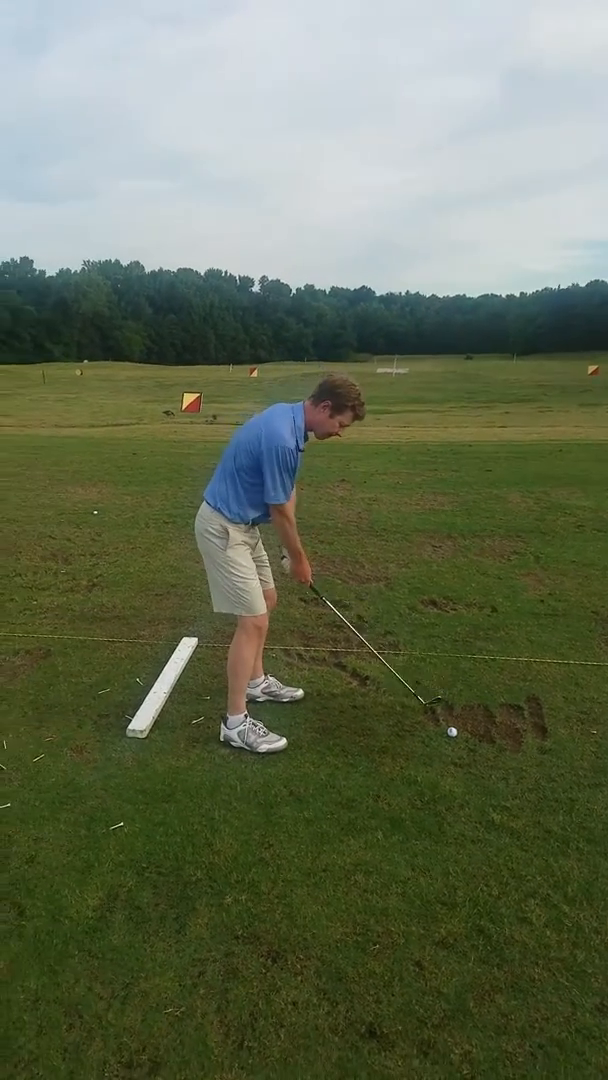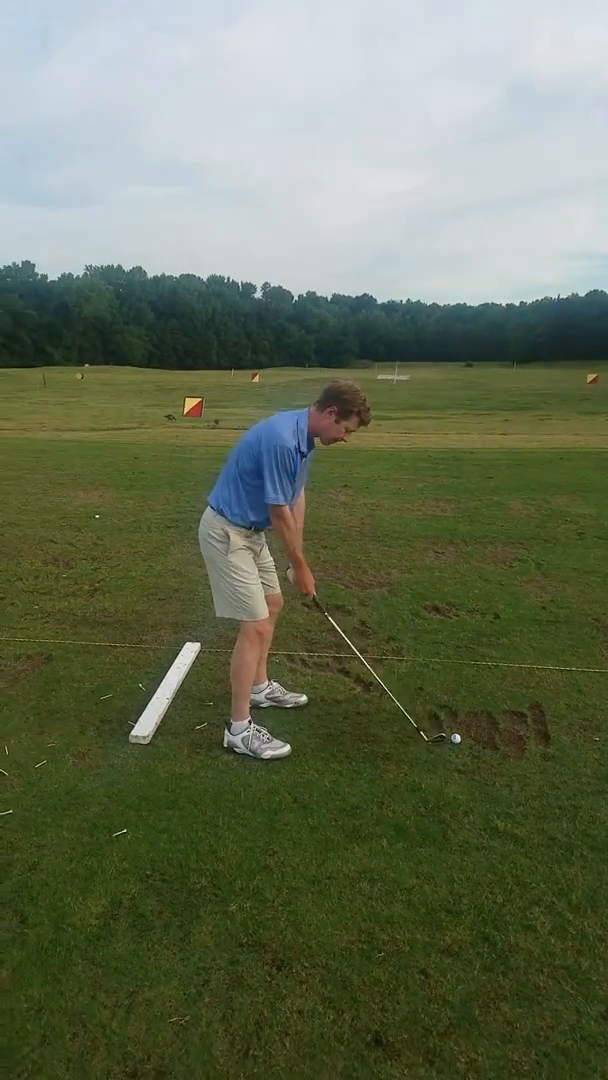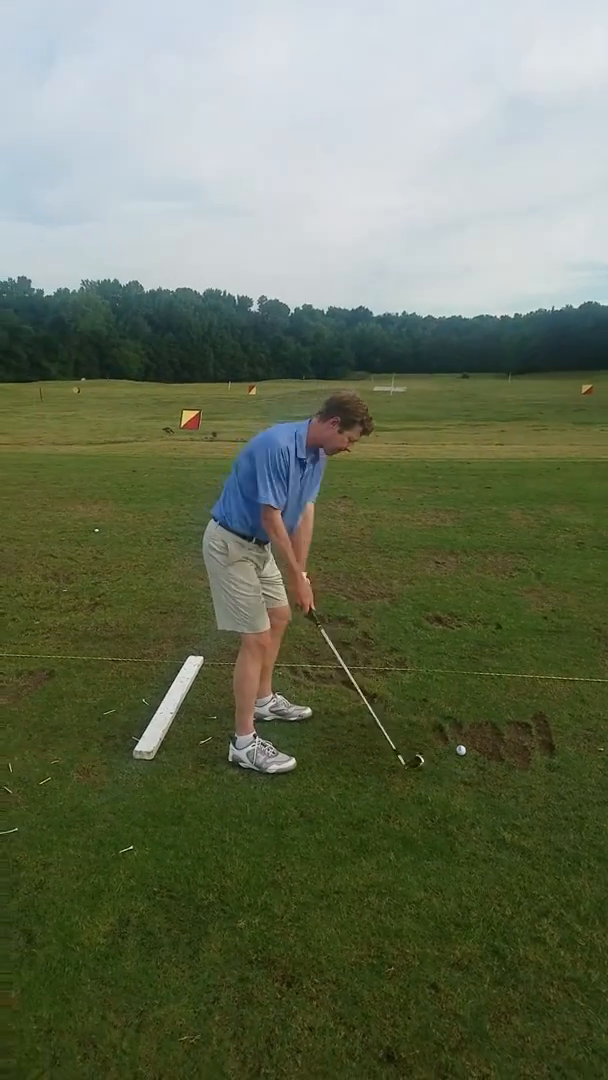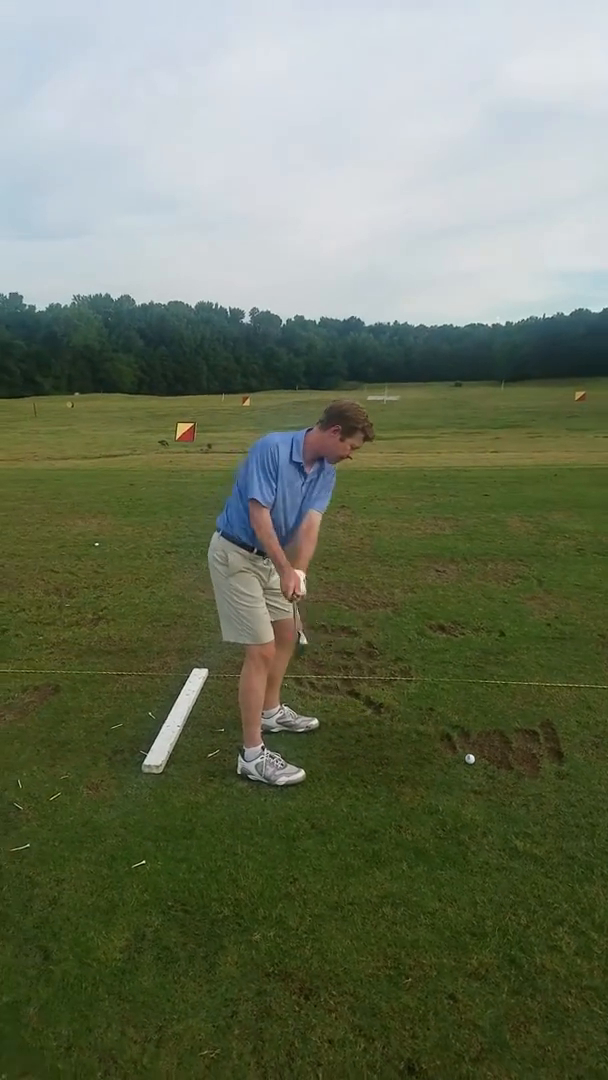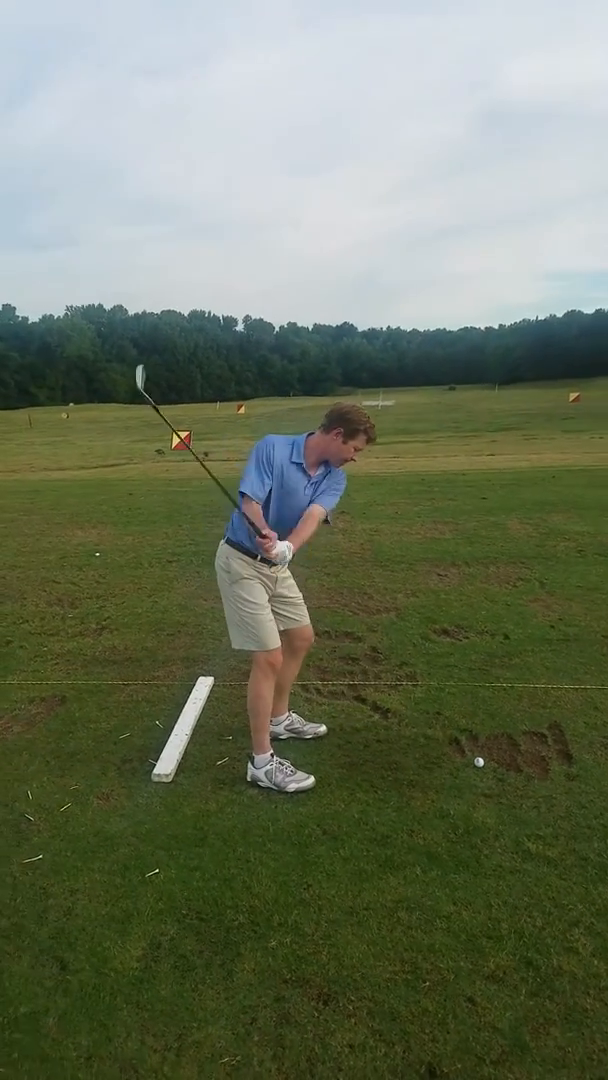
dt=0.1s
person 1, frame 1
left shoulder: (288, 416)
right shoulder: (281, 439)
left elbow: (288, 494)
right elbow: (280, 510)
left wrist: (292, 550)
right wrist: (299, 559)
left hip: (242, 523)
right hip: (223, 527)
left knee: (265, 601)
right knee: (253, 620)
left ankle: (255, 681)
right ankle: (235, 722)
person 1, frame 2
left shoulder: (305, 438)
right shoulder: (280, 438)
left elbow: (295, 498)
right elbow: (278, 511)
left wrist: (298, 558)
right wrist: (300, 566)
left hip: (251, 530)
right hip: (226, 532)
left knee: (271, 604)
right knee: (255, 625)
left ankle: (259, 686)
right ankle: (239, 728)
person 1, frame 3
left shoulder: (315, 455)
right shoulder: (277, 445)
left elbow: (305, 513)
right elbow: (270, 516)
left wrist: (301, 571)
right wrist: (297, 577)
left hip: (257, 543)
right hip: (230, 544)
left knee: (279, 618)
right knee: (257, 638)
left ankle: (263, 700)
right ankle: (244, 743)
person 1, frame 4
left shoulder: (326, 473)
right shoulder: (271, 447)
left elbow: (312, 522)
right elbow: (258, 511)
left wrist: (299, 572)
right wrist: (284, 570)
left hip: (268, 556)
right hip: (236, 554)
left knee: (287, 630)
right knee: (262, 650)
left ankle: (271, 711)
right ankle: (252, 755)
person 1, frame 5
left shoulder: (335, 477)
right shoulder: (272, 448)
left elbow: (313, 516)
right elbow: (249, 503)
left wrist: (288, 547)
right wrist: (265, 533)
left hip: (275, 564)
right hip: (242, 561)
left knee: (300, 638)
right knee: (268, 656)
left ankle: (279, 718)
right ankle: (262, 761)
